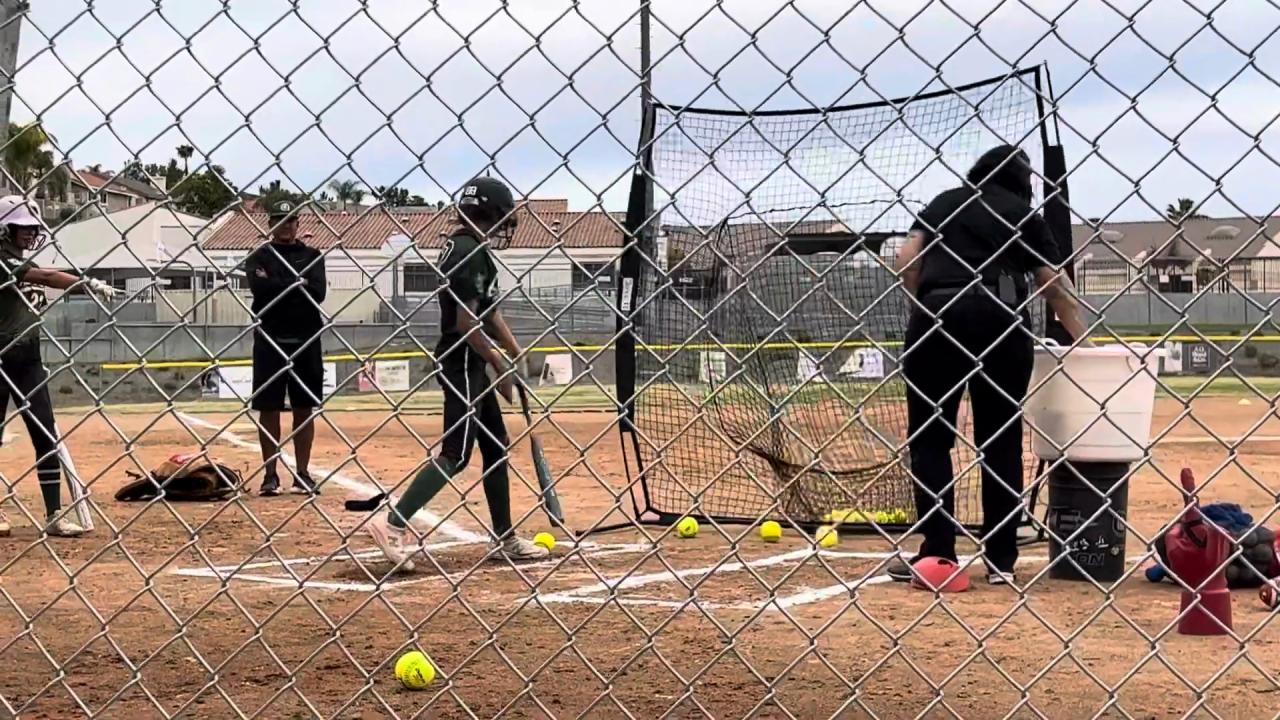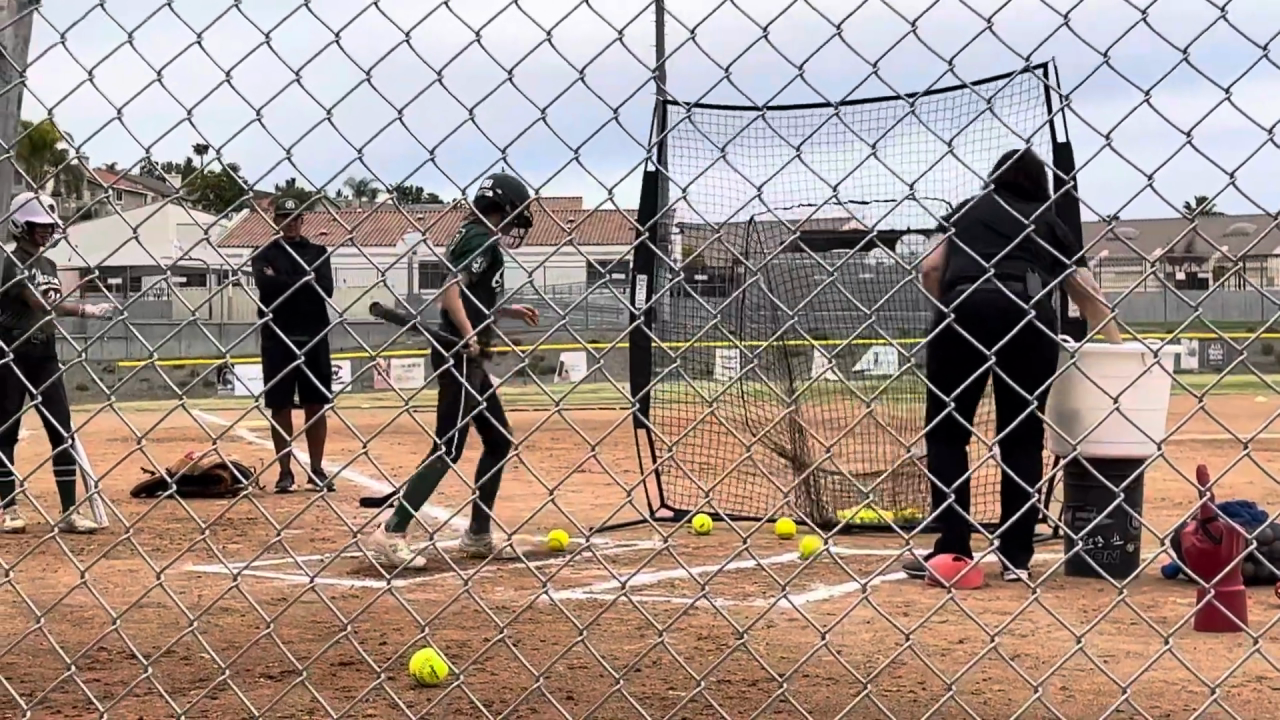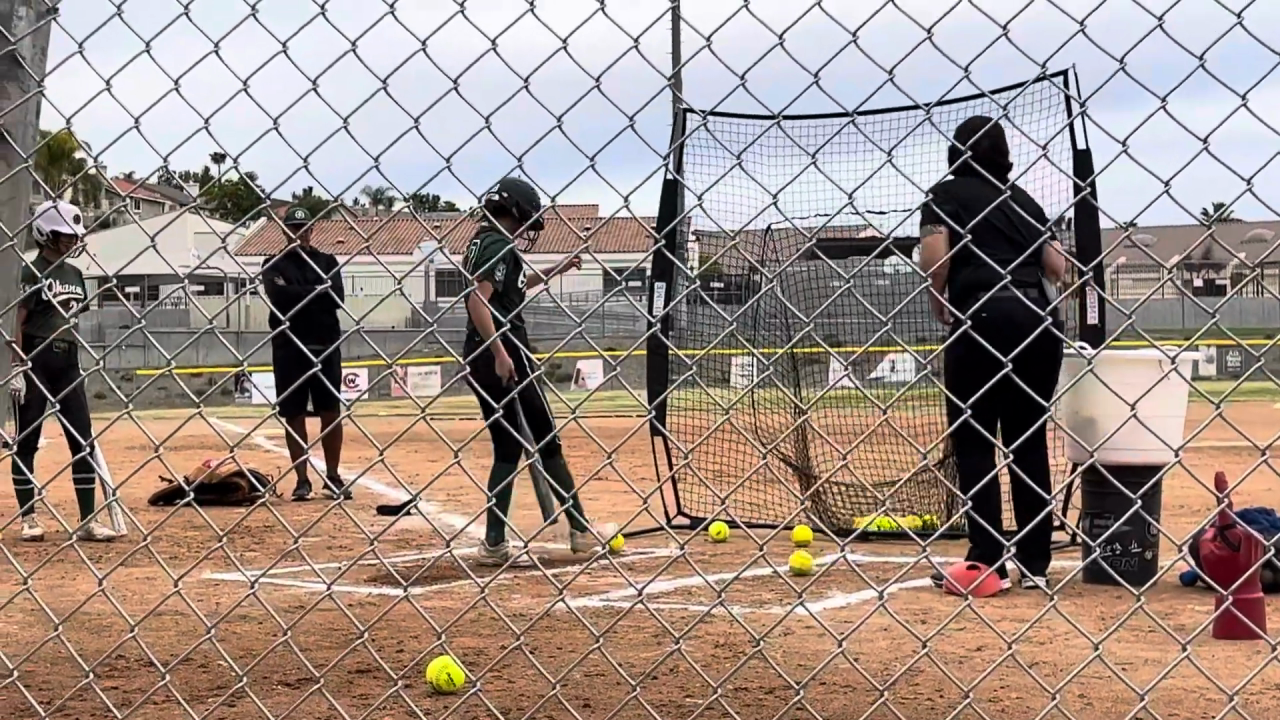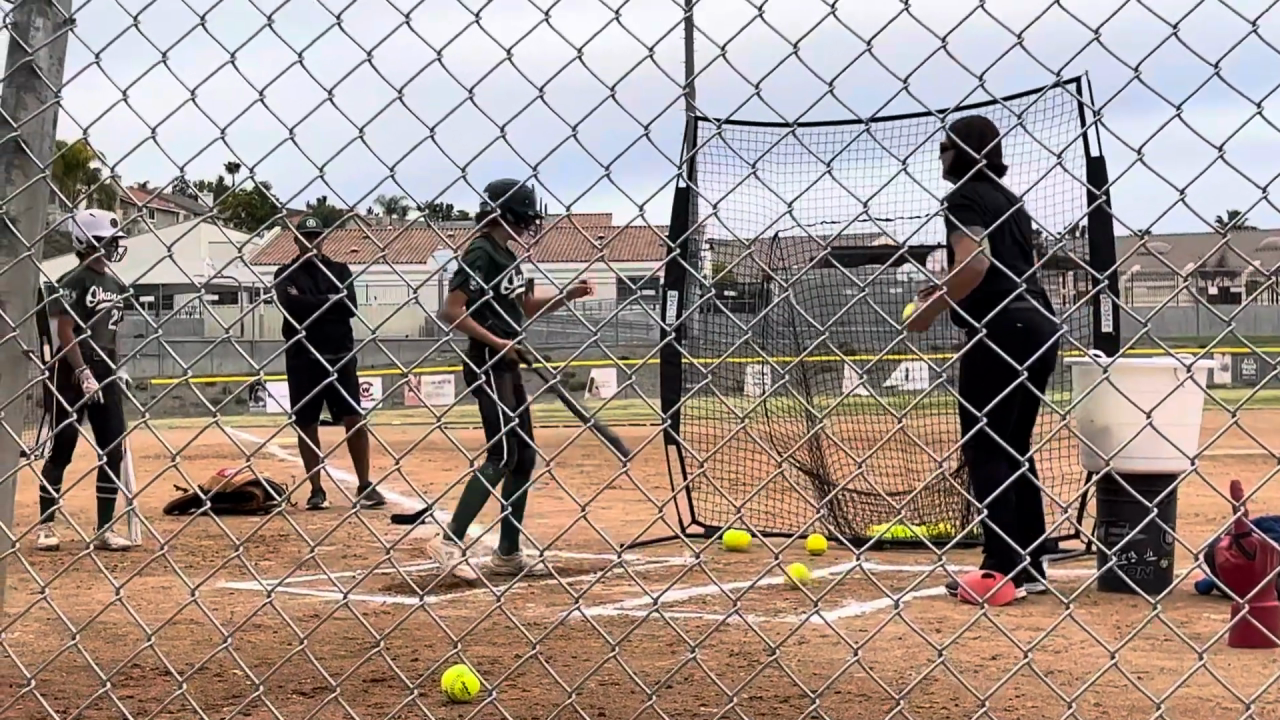
dt=0.5s
person 1, frame 1
left shoulder: (944, 202)
right shoulder: (1026, 215)
left elbow: (905, 265)
right elbow: (1060, 292)
right wrist: (1085, 348)
left hip: (939, 315)
right hip: (1002, 319)
left knee: (930, 436)
right knee: (1001, 439)
left ankle: (939, 553)
right ankle: (1001, 558)
person 1, frame 2
left shoulder: (966, 209)
right shoulder: (1051, 224)
left elbow: (930, 270)
right elbow: (1089, 296)
left hip: (965, 310)
right hip: (1029, 315)
left knee: (946, 432)
right knee: (1022, 435)
left ankle: (953, 550)
right ankle: (1017, 556)
person 1, frame 3
left shoulder: (946, 193)
right shoulder: (1024, 199)
left elbow: (934, 260)
right elbow: (1057, 268)
left wrist: (939, 303)
left hip: (983, 321)
right hip: (1039, 321)
left knee: (973, 441)
right knee: (1028, 443)
left ankle: (988, 562)
right ankle: (1035, 564)
person 1, frame 4
left shoulder: (964, 196)
right shoulder: (1010, 200)
left elbow: (974, 264)
left wrist: (931, 308)
right wrist: (948, 293)
left hip: (1000, 332)
right hip: (1038, 326)
left knee: (985, 450)
right knee: (1015, 449)
left ankle: (1002, 571)
right ankle: (1029, 567)
person 2, frame 1
left shoulder: (470, 249)
right shoulder: (469, 253)
left elbow: (489, 310)
right elbow: (467, 321)
left wrist: (514, 349)
right wrist: (498, 361)
left hip: (470, 363)
right hip: (461, 363)
left knee: (498, 447)
right knee: (455, 454)
left ankle: (506, 539)
right ankle: (389, 526)
person 2, frame 2
left shoulder: (475, 237)
right shoulder: (481, 239)
right elbow: (450, 293)
left wrist: (509, 310)
right wrist: (468, 335)
left hip: (466, 356)
right hip: (461, 355)
left knee: (499, 441)
right knee: (448, 449)
left ankle: (479, 533)
right ankle: (391, 532)
person 2, frame 3
left shoulder: (481, 243)
right shoulder: (500, 246)
right elbow: (477, 302)
left wrist: (559, 269)
right wrist: (500, 351)
left hip: (479, 360)
right hip: (500, 358)
left knee: (507, 449)
right knee: (546, 440)
left ankle: (495, 543)
right ankle: (581, 530)
person 2, frame 4
left shoulder: (509, 256)
right shoulder: (481, 254)
left elbow: (525, 307)
right elbow: (451, 312)
left wrist: (568, 294)
right wrist: (495, 342)
left hip: (505, 365)
right hip: (487, 364)
left knee: (523, 459)
right knee: (502, 456)
left ankle: (508, 552)
right ankle: (448, 540)
person 3, frame 1
left shoulder: (29, 268)
right elbow: (49, 277)
left wrist: (35, 356)
right wrist: (89, 284)
left hip: (29, 360)
left knee: (47, 437)
left ankle: (54, 515)
person 3, frame 2
left shoulder: (48, 265)
right elbow: (40, 303)
right wrist: (86, 310)
left hip: (46, 354)
left knee: (63, 433)
left ankle: (69, 512)
person 3, frame 3
left shoulder: (75, 274)
right shoulder: (32, 272)
right elbow: (17, 324)
right wrist: (18, 369)
left hip: (68, 363)
right hip: (36, 362)
left knee: (83, 441)
right knee: (26, 442)
left ankle: (87, 520)
right ankle: (28, 517)
person 3, frame 4
left shoulder: (114, 283)
right shoulder: (73, 280)
right elbow: (65, 332)
left wrist: (119, 370)
right wrist: (84, 374)
left hip: (105, 373)
right hip: (74, 373)
left knee: (113, 452)
right knee: (61, 451)
left ankle: (105, 530)
right ankle: (46, 525)
person 4, frame 1
left shoulder: (312, 256)
right shoulder: (258, 257)
left elbow: (318, 293)
right elbow: (260, 288)
left wrist: (279, 289)
right wrist: (297, 286)
left hip: (306, 342)
right hip: (270, 342)
left knee: (304, 409)
right knee: (269, 409)
left ankle: (302, 474)
right ankle: (270, 474)
person 4, frame 2
left shoulder: (318, 253)
right shoulder: (264, 254)
left elbow: (326, 289)
right elbow: (267, 286)
left wrist: (287, 285)
right wrist: (305, 282)
left hip: (313, 338)
right hip: (278, 339)
left knee: (316, 406)
right knee: (280, 407)
left ankle: (316, 470)
right ankle: (285, 471)
person 4, frame 3
left shoulder: (327, 262)
right shoulder: (274, 264)
left elbow: (337, 298)
right elbow: (279, 296)
left wrist: (298, 297)
right wrist: (316, 292)
left hip: (325, 346)
right hip: (289, 348)
left knee: (332, 413)
right knee: (293, 415)
left ankle: (333, 477)
right ankle: (302, 480)
person 4, frame 4
left shoulder: (340, 270)
right shoulder: (287, 274)
left elbow: (350, 307)
right elbow: (292, 305)
left wrist: (312, 305)
right wrist: (330, 301)
left hip: (340, 355)
right hip: (303, 358)
left knee: (354, 420)
right knee: (307, 425)
left ankle: (364, 486)
right ankle: (316, 490)
